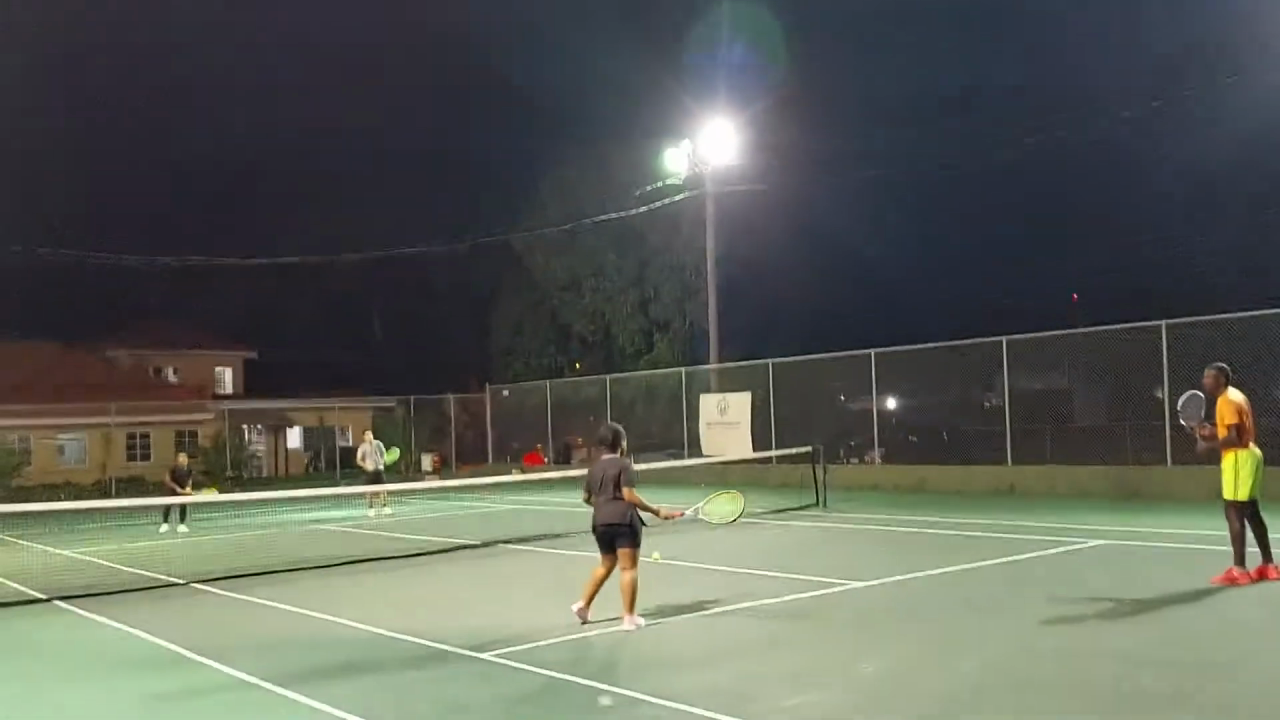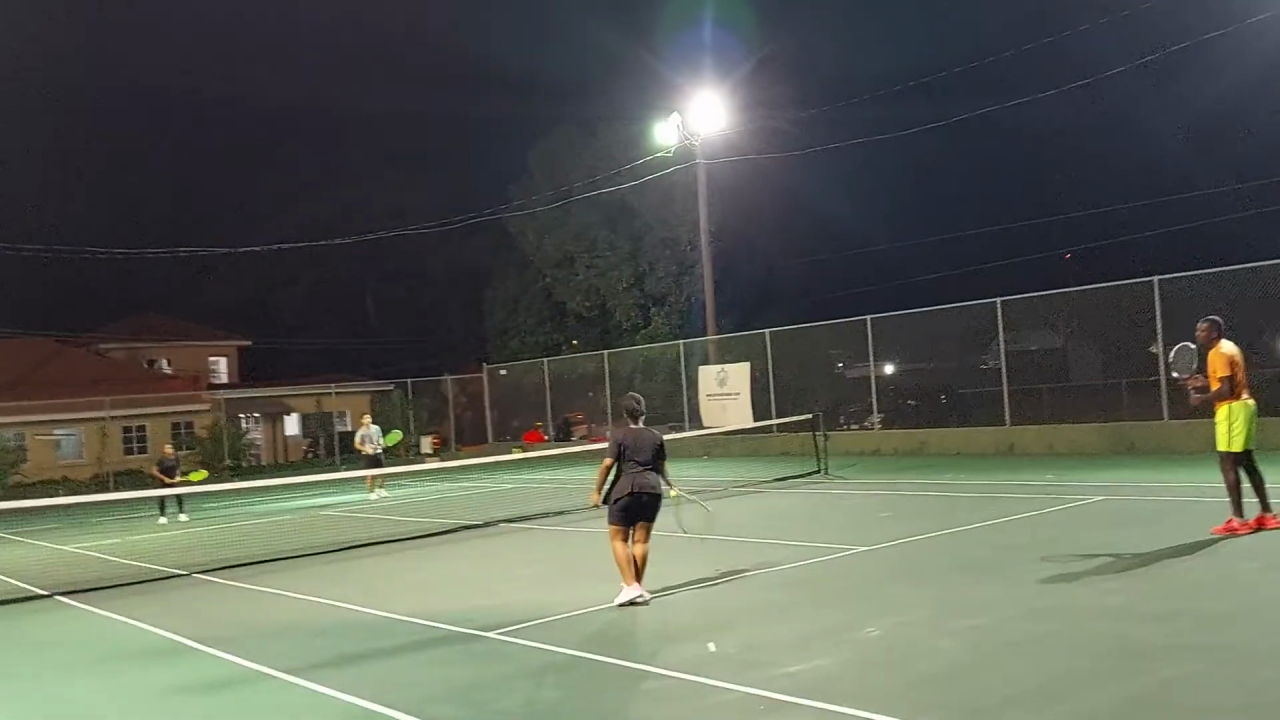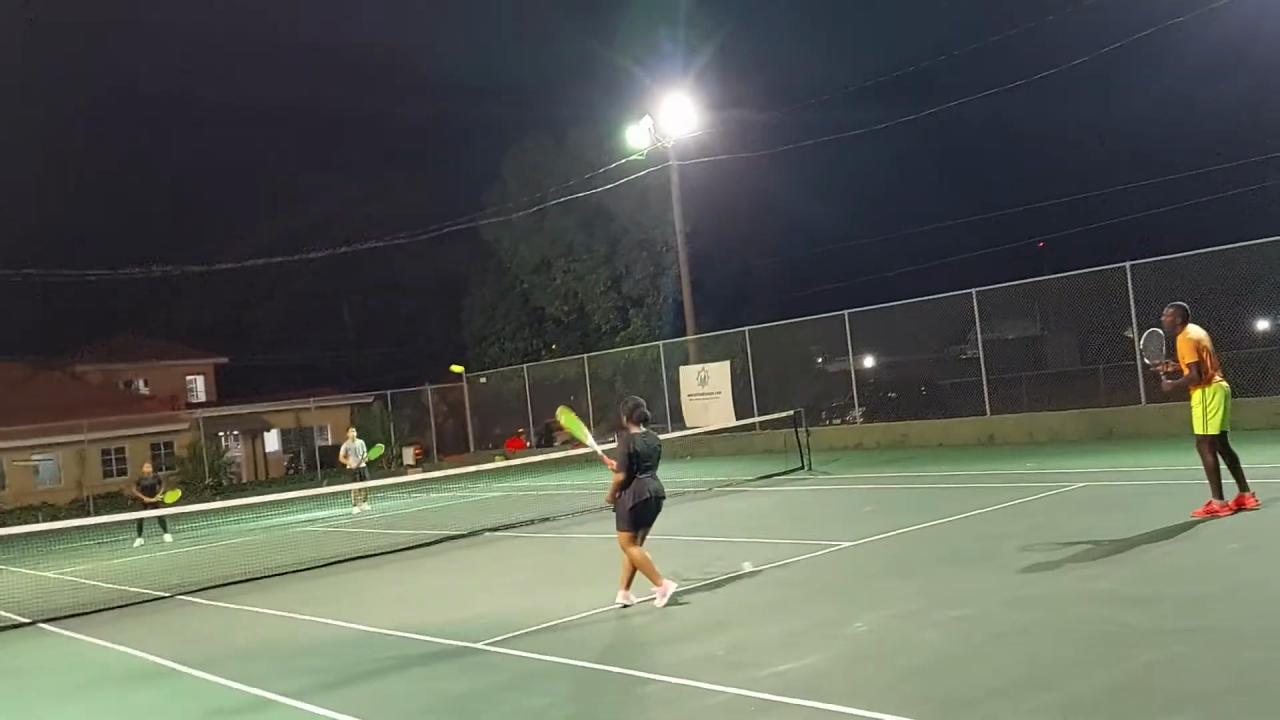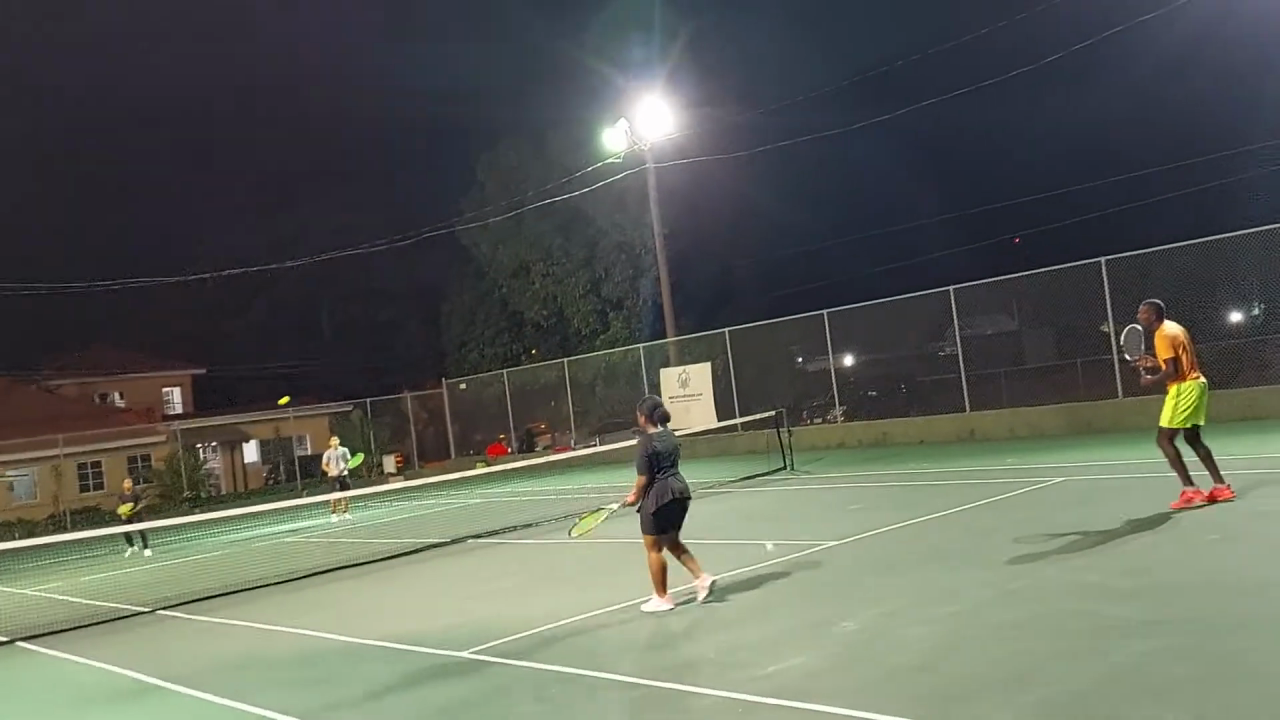
dt=0.4s
person 1, frame 1
left shoulder: (1227, 400)
right shoulder: (1235, 396)
left elbow: (1235, 437)
left wrist: (1209, 446)
right wrist: (1214, 432)
left hip: (1239, 458)
right hip: (1248, 455)
left knee: (1233, 511)
right knee: (1251, 511)
left ankle: (1239, 570)
person 1, frame 2
left shoulder: (1219, 353)
right shoulder: (1228, 348)
left elbow: (1227, 390)
left wrist: (1202, 398)
right wrist: (1206, 383)
left hip: (1232, 409)
right hip: (1243, 406)
left knee: (1227, 463)
right knee: (1246, 462)
left ankle: (1239, 520)
person 1, frame 3
left shoulder: (1186, 339)
right shoulder: (1196, 331)
left elbow: (1196, 376)
left wrist: (1173, 385)
right wrist: (1177, 367)
left hip: (1207, 393)
right hip: (1218, 388)
left knee: (1205, 446)
right knee: (1221, 445)
left ankle: (1218, 502)
right ankle: (1245, 494)
person 1, frame 4
left shoulder: (1163, 335)
right shoulder: (1174, 328)
left elbow: (1173, 371)
left wrist: (1151, 380)
right wrist: (1155, 363)
left hip: (1183, 389)
right hip: (1196, 385)
left knee: (1164, 439)
right knee: (1193, 438)
left ankle: (1190, 489)
right ankle: (1221, 487)
person 2, frame 1
left shoulder: (594, 467)
right shoulder: (624, 465)
left elbow: (587, 499)
right elbow: (629, 496)
right wrist: (657, 511)
left hip: (600, 520)
right hip: (624, 519)
left knee: (606, 565)
right knee: (629, 568)
left ankle: (583, 604)
right ankle: (629, 617)
person 2, frame 2
left shoulder: (620, 436)
right shoulder: (656, 437)
left elbow: (607, 464)
right elbow: (662, 469)
left wrist: (597, 491)
right wrist: (667, 482)
left hip: (625, 490)
right hip: (651, 490)
left knee: (618, 539)
right knee: (642, 541)
left ankle: (630, 586)
right ankle: (635, 588)
person 2, frame 3
left shoulder: (626, 441)
right shoulder: (654, 438)
left elbow: (622, 477)
left wrist: (612, 494)
right wrist: (619, 466)
left hip: (634, 496)
right hip: (654, 493)
left knee: (629, 545)
right knee: (634, 543)
left ankle: (662, 585)
right ankle: (624, 592)
person 2, frame 4
left shoulder: (645, 442)
right shoulder: (671, 437)
left elbow: (644, 479)
left wrist: (634, 497)
right wrist: (639, 493)
left hip: (658, 498)
right hip: (680, 493)
left knee: (653, 549)
right knee: (673, 543)
left ankle: (662, 597)
right ankle: (702, 577)
